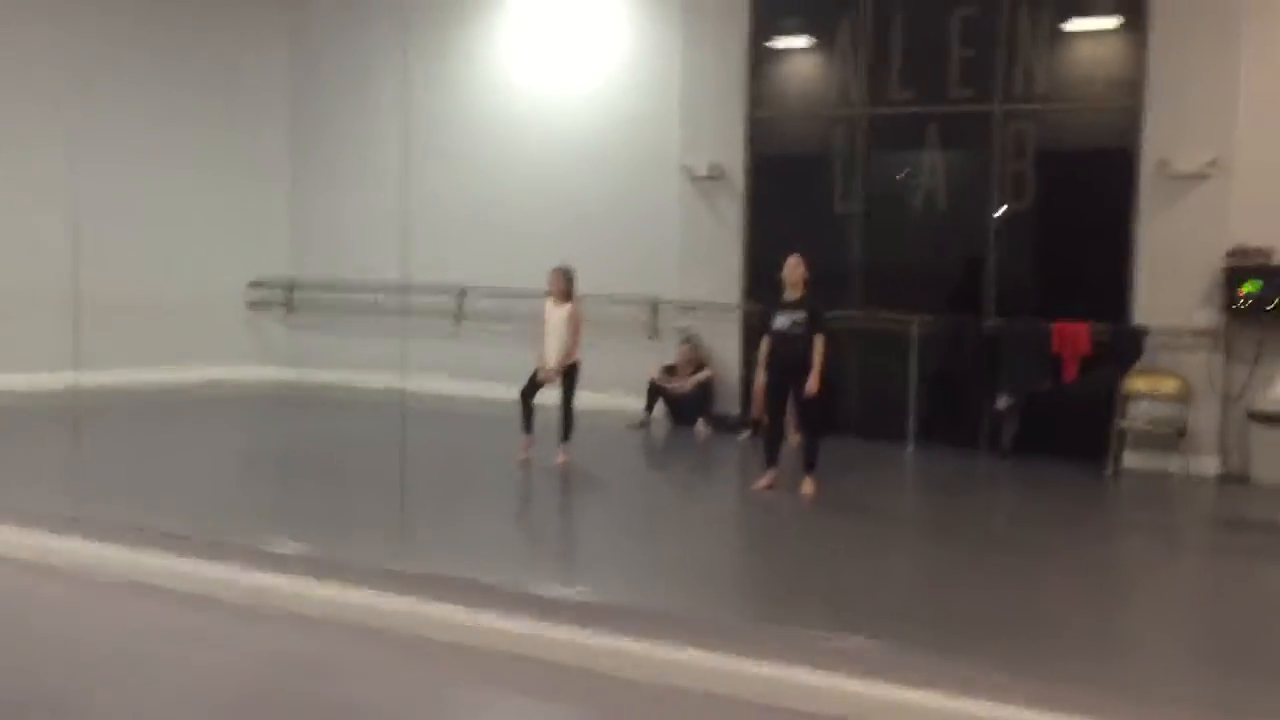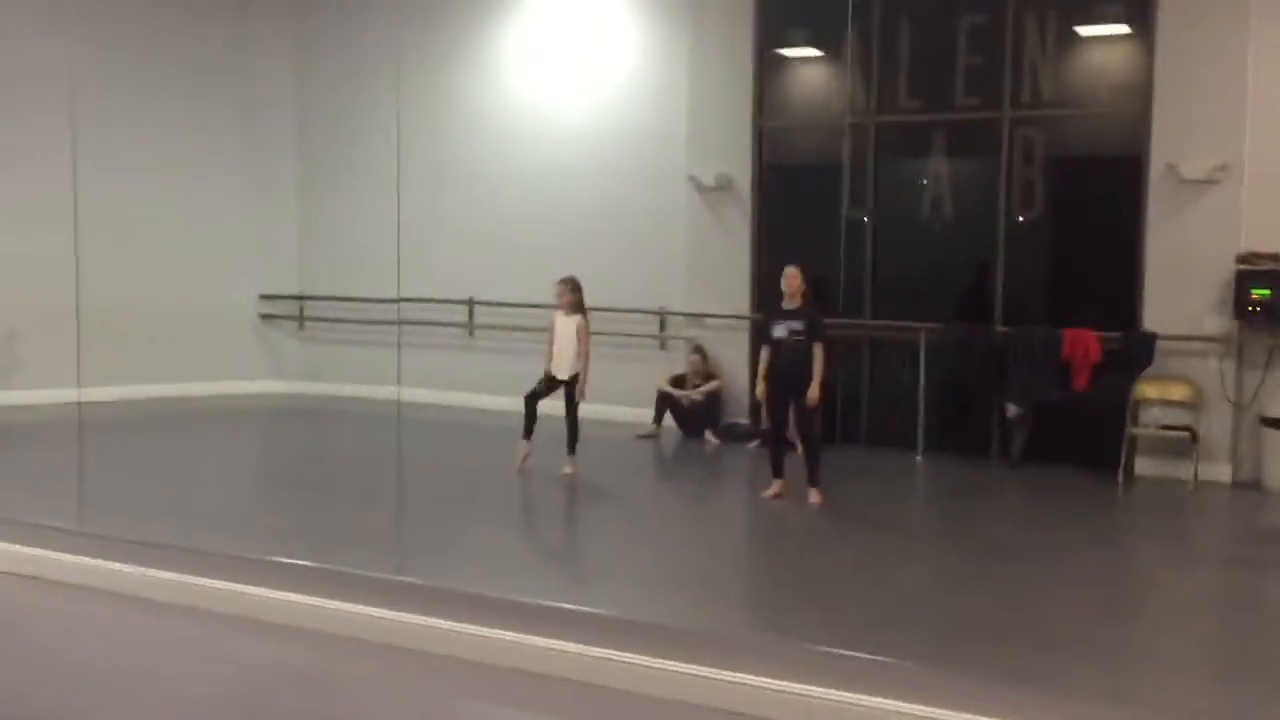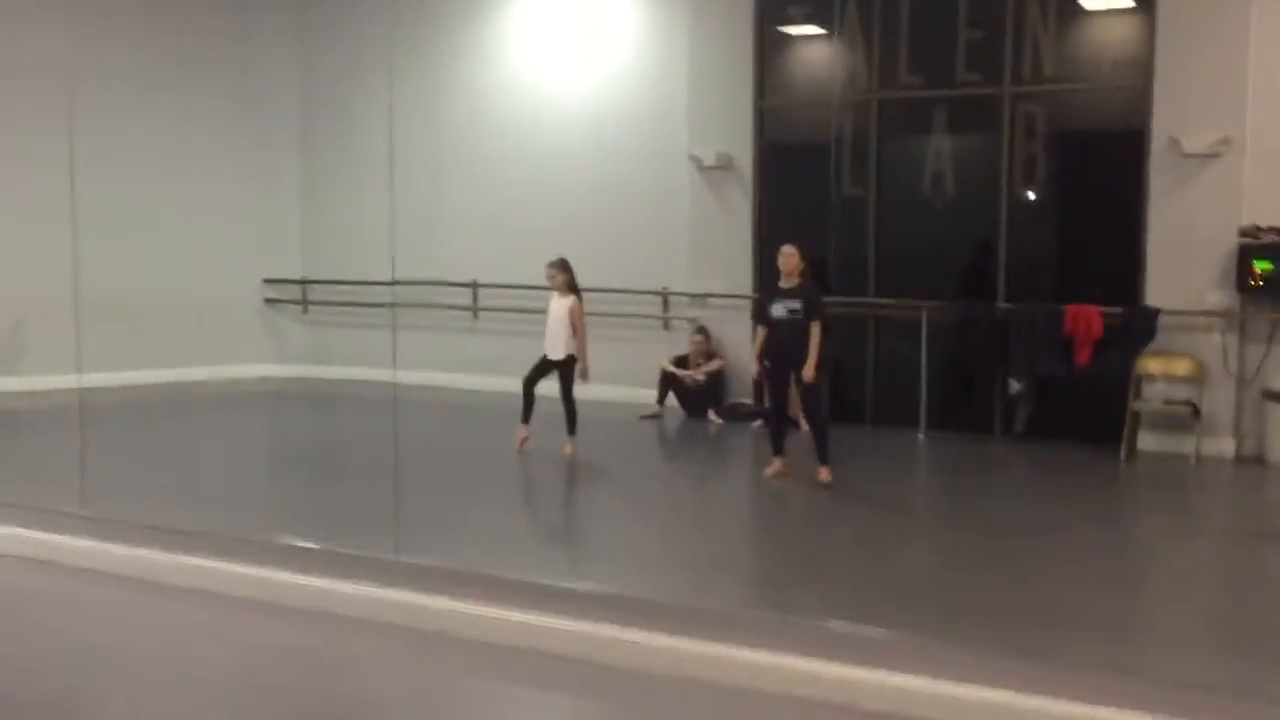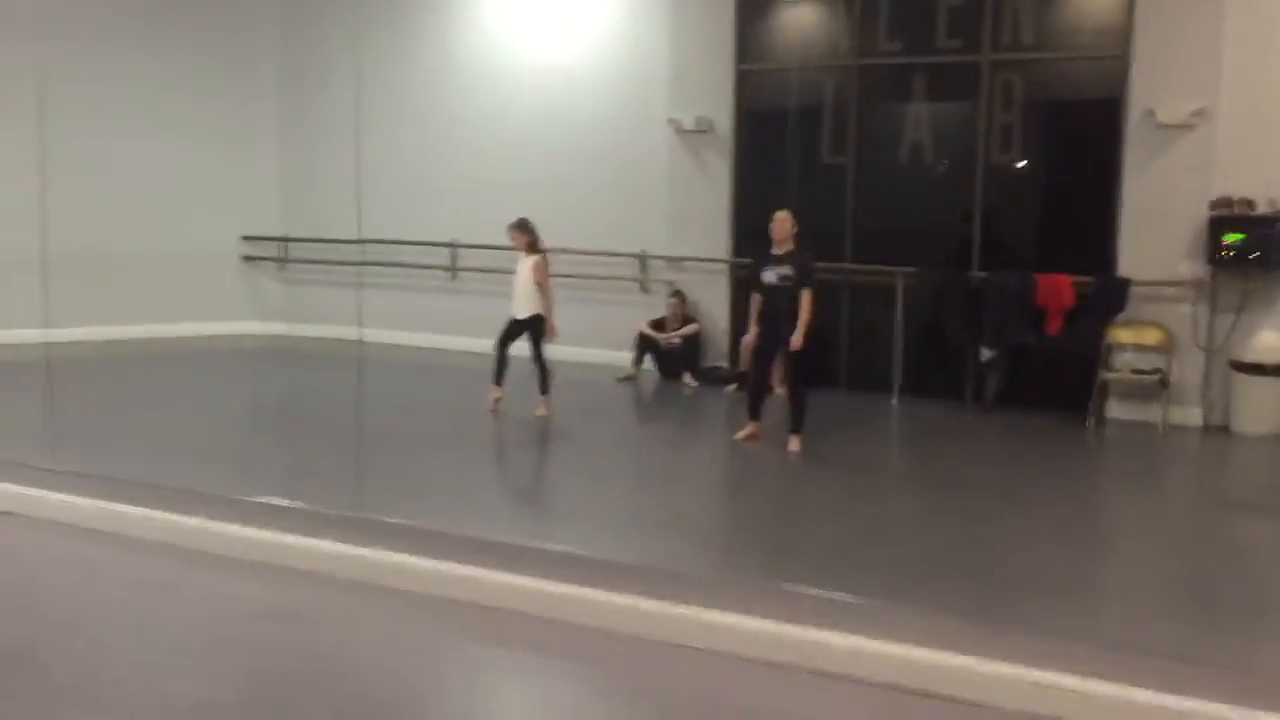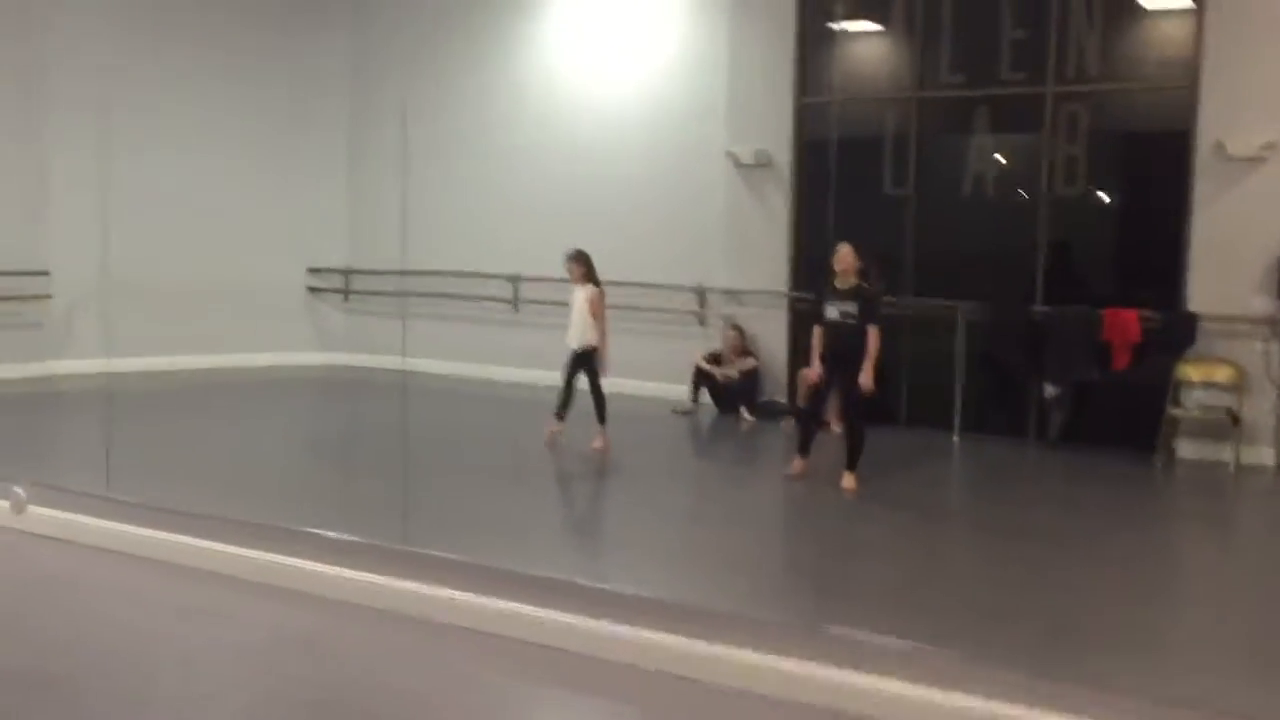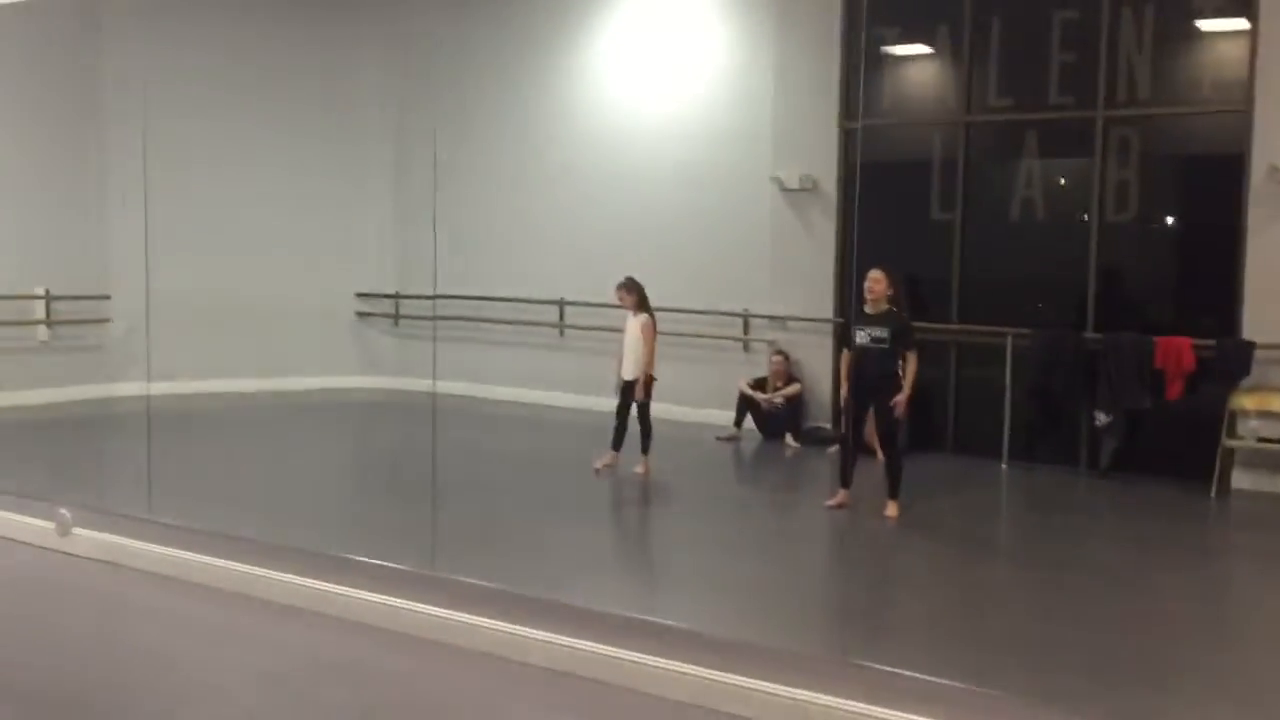
dt=0.4s
person 1, frame 1
left shoulder: (811, 306)
right shoulder: (774, 306)
left elbow: (819, 342)
right elbow: (766, 340)
left wrist: (815, 376)
right wrist: (761, 371)
left hip: (803, 373)
right hip: (777, 372)
left knee: (808, 423)
right knee: (773, 421)
left ankle: (808, 476)
right ankle: (770, 471)
person 1, frame 2
left shoulder: (810, 315)
right shoulder: (772, 316)
left elbow: (818, 351)
right elbow: (765, 350)
left wrist: (815, 384)
right wrist: (760, 381)
left hip: (802, 383)
right hip: (776, 382)
left knee: (806, 432)
right knee: (776, 431)
left ankle: (813, 487)
right ankle: (777, 481)
person 1, frame 3
left shoulder: (809, 293)
right shoulder: (768, 295)
left elbow: (816, 329)
right elbow: (761, 329)
left wrist: (811, 363)
right wrist: (756, 359)
left hip: (802, 360)
right hip: (775, 360)
left knee: (813, 410)
right knee: (776, 409)
left ankle: (824, 465)
right ankle: (778, 460)
person 1, frame 4
left shoulder: (801, 260)
right shoulder: (763, 261)
left elbow: (806, 297)
right elbow: (757, 296)
left wrist: (800, 330)
right wrist: (753, 325)
left hip: (791, 328)
right hip: (767, 326)
left knee: (794, 379)
right knee: (757, 374)
left ankle: (795, 434)
right ankle: (753, 424)
person 1, frame 5
left shoulder: (866, 295)
right shoulder: (826, 293)
left elbow: (873, 333)
right elbow: (819, 329)
left wrist: (867, 369)
right wrist: (815, 361)
left hip: (853, 364)
right hip: (827, 361)
left knee: (852, 416)
right knee: (810, 408)
left ankle: (850, 471)
right ankle: (801, 459)
person 1, frame 6
left shoulder: (898, 320)
right shoulder: (854, 318)
left elbow: (911, 357)
left wrist: (905, 391)
right wrist: (843, 383)
left hip: (887, 389)
right hip: (857, 387)
left knee: (889, 443)
right knee: (848, 439)
left ankle: (892, 500)
right ankle: (843, 492)
person 2, frame 1
left shoulder: (572, 310)
right shoulder: (547, 306)
left elbow: (571, 344)
right elbow: (542, 339)
left wrist: (555, 369)
right wrist: (541, 367)
left hip: (567, 364)
right hip: (547, 363)
left knee: (566, 404)
right knee: (526, 394)
left ankle: (563, 449)
right ankle: (528, 438)
person 2, frame 2
left shoulder: (580, 321)
right shoulder: (557, 317)
left elbow: (584, 354)
right elbow: (550, 347)
left wrist: (582, 382)
right wrist: (546, 373)
left hip: (573, 375)
right hip: (555, 373)
left knee: (571, 415)
right knee: (530, 399)
left ankle: (571, 460)
right ankle: (526, 444)
person 2, frame 3
left shoulder: (573, 302)
right shoulder: (553, 297)
left elbow: (581, 334)
left wrist: (583, 363)
left hip: (566, 356)
right hip: (549, 354)
left knee: (566, 396)
right knee: (528, 383)
left ankle: (571, 440)
right ankle: (524, 427)
person 2, frame 4
left shoulder: (537, 261)
right shoulder: (521, 258)
left elbow: (546, 292)
left wrist: (549, 321)
left hip: (535, 316)
right hip: (519, 314)
left knee: (537, 355)
right knee: (501, 344)
left ankle: (544, 400)
right ankle: (497, 389)
person 2, frame 5
left shoulder: (593, 292)
right shoulder: (577, 289)
left elbow: (601, 324)
left wrist: (601, 353)
left hip: (590, 349)
right hip: (578, 348)
left knee: (594, 387)
right knee: (568, 383)
left ankle: (602, 433)
right ankle: (558, 423)
person 2, frame 6
left shoulder: (646, 320)
right shoulder: (629, 317)
left elbow: (648, 354)
right elbow: (624, 349)
left wrist: (641, 383)
right wrist: (619, 376)
left hip: (641, 377)
right hip: (628, 376)
left knee: (643, 417)
right knee: (621, 414)
left ankle: (644, 460)
right ankle: (612, 456)
